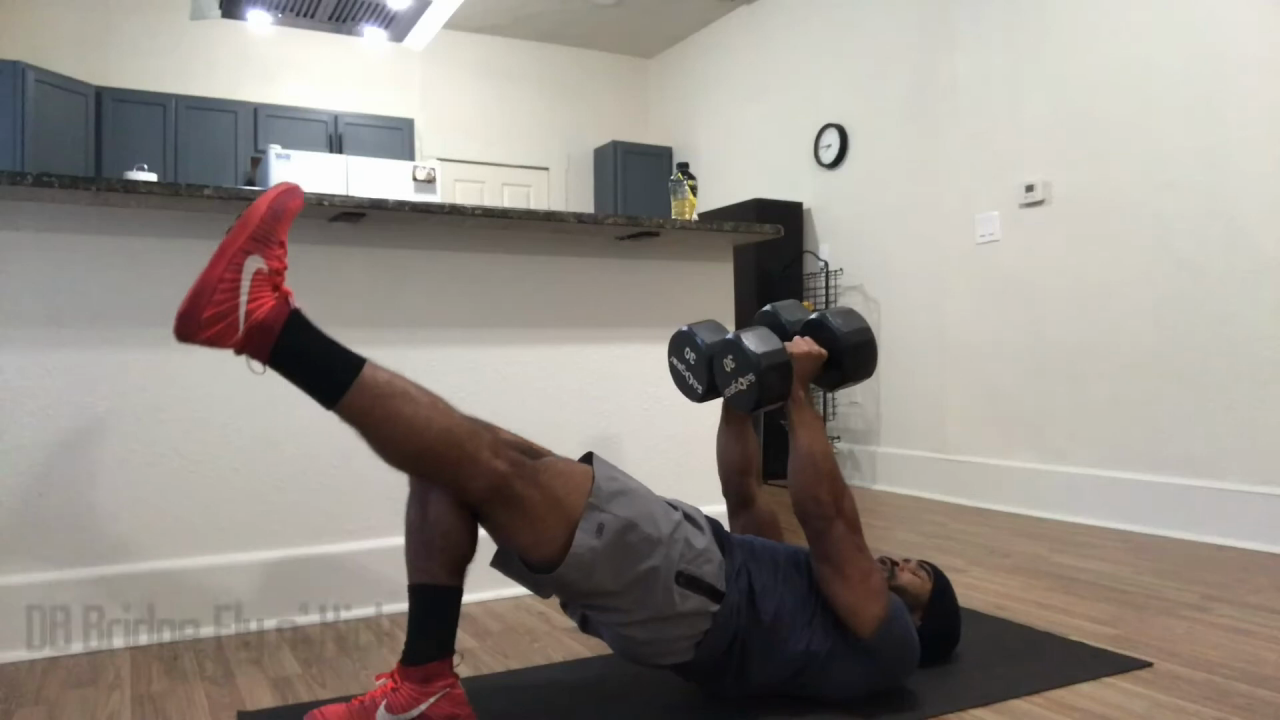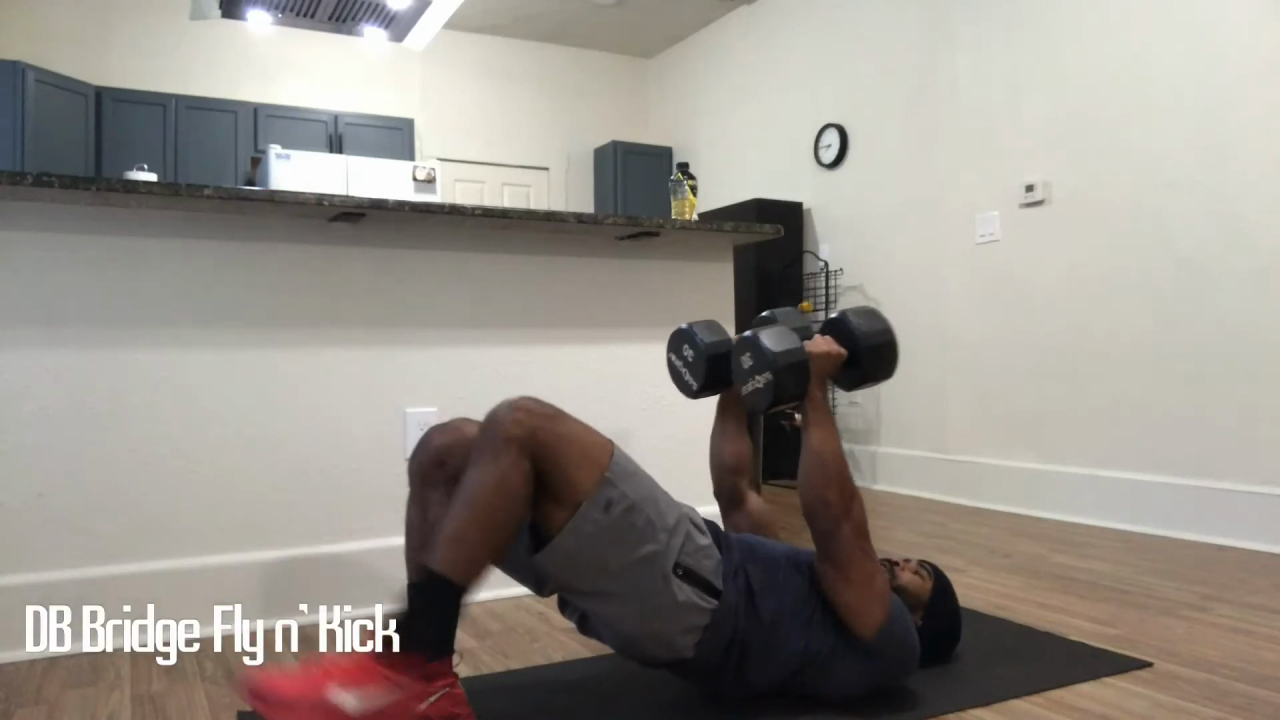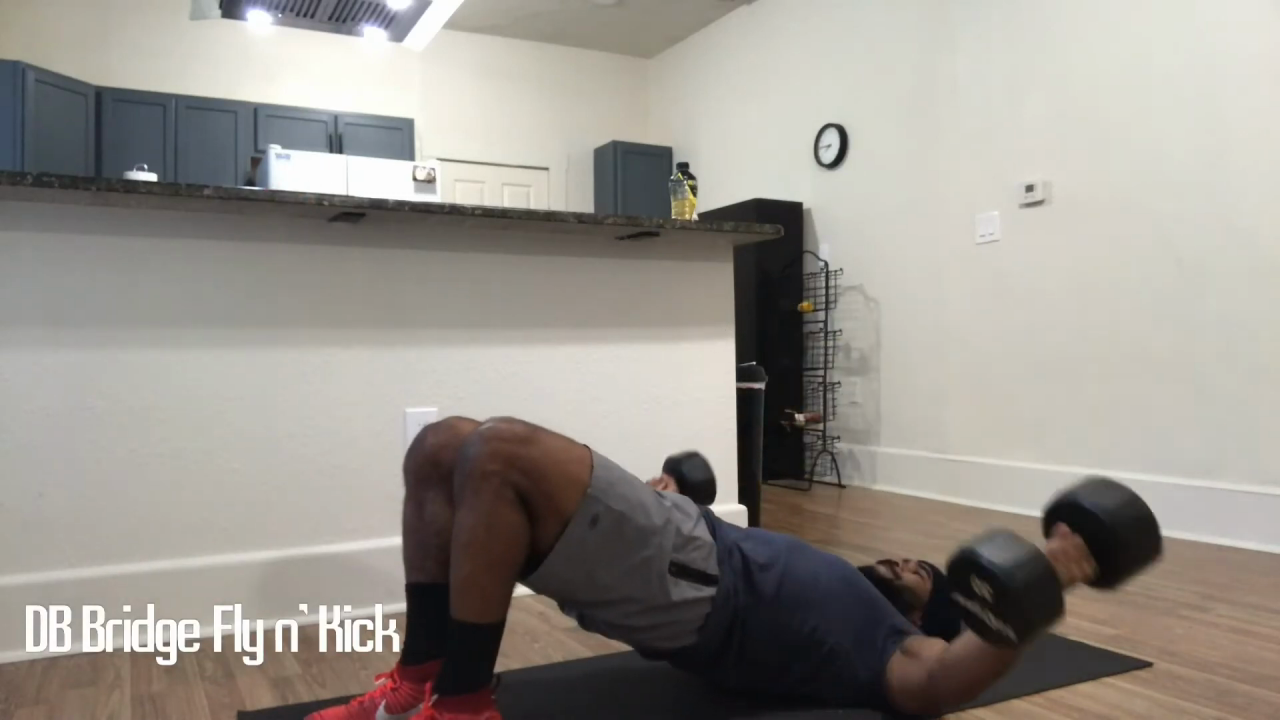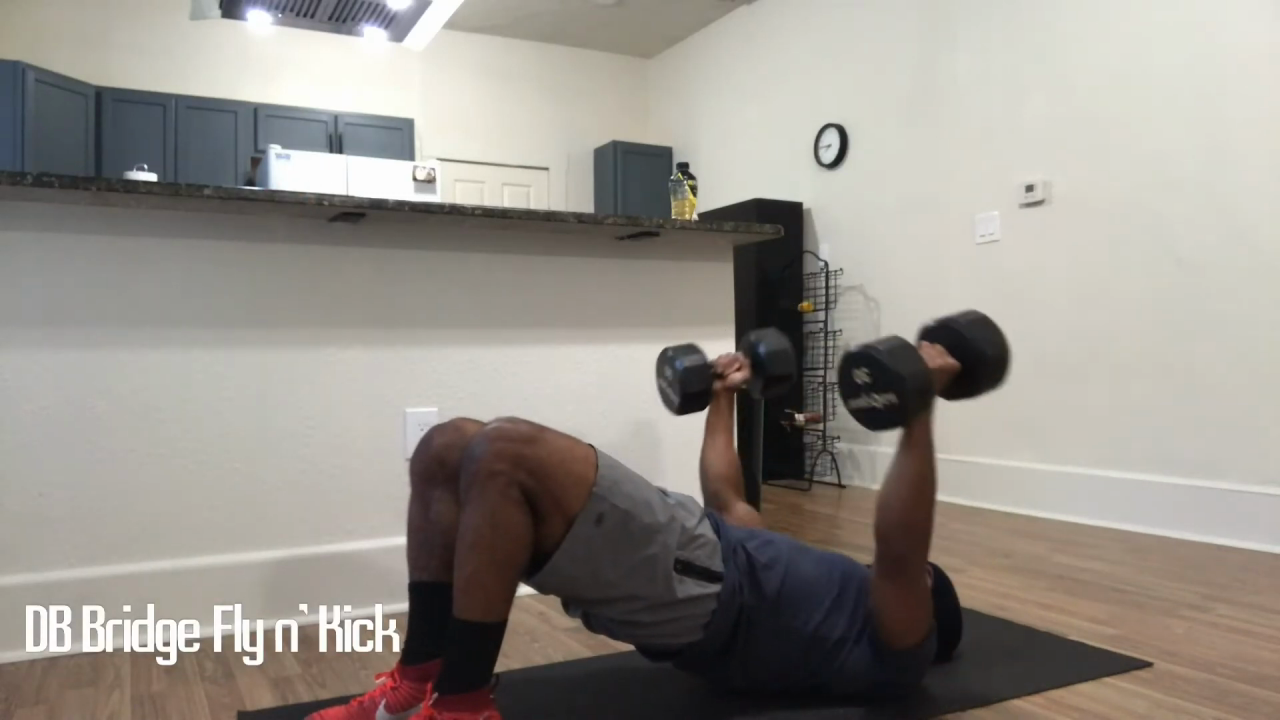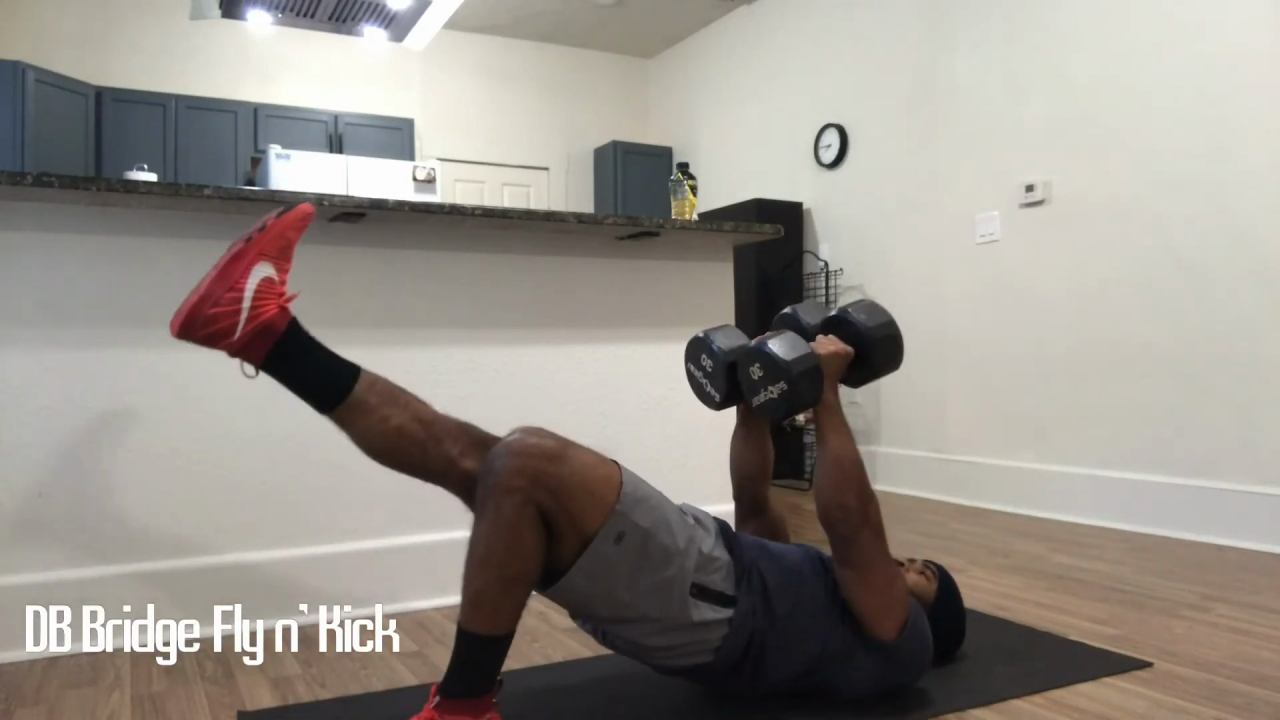
dt=1s
person 1, frame 1
left shoulder: (886, 643)
right shoulder: (812, 591)
left elbow: (829, 519)
right elbow: (745, 497)
left wrist: (797, 397)
left hip: (688, 590)
right hip: (653, 584)
left knee: (487, 463)
right knee: (452, 465)
left ankle: (265, 321)
person 1, frame 2
left shoulder: (886, 643)
right shoulder: (809, 584)
left elbow: (837, 522)
right elbow: (736, 491)
left wrist: (815, 394)
right wrist: (738, 391)
left hip: (687, 595)
right hip: (659, 576)
left knee: (523, 423)
right knee: (446, 447)
person 1, frame 3
left shoulder: (893, 643)
right shoulder: (831, 592)
right wrist: (672, 500)
left hip: (691, 583)
left knee: (499, 453)
right knee: (443, 448)
person 1, frame 4
left shoulder: (895, 646)
right shoulder: (826, 585)
left elbow: (900, 549)
right elbow: (726, 499)
left wrist: (920, 412)
right wrist: (723, 400)
left hip: (695, 586)
left knee: (506, 452)
right knee: (447, 449)
person 1, frame 5
left shoulder: (897, 643)
right shoulder: (825, 589)
left elbow: (853, 529)
right elbow: (753, 504)
left wrist: (825, 397)
left hip: (706, 602)
right hip: (686, 581)
left knee: (528, 460)
right knee: (463, 453)
right ankle: (263, 328)
